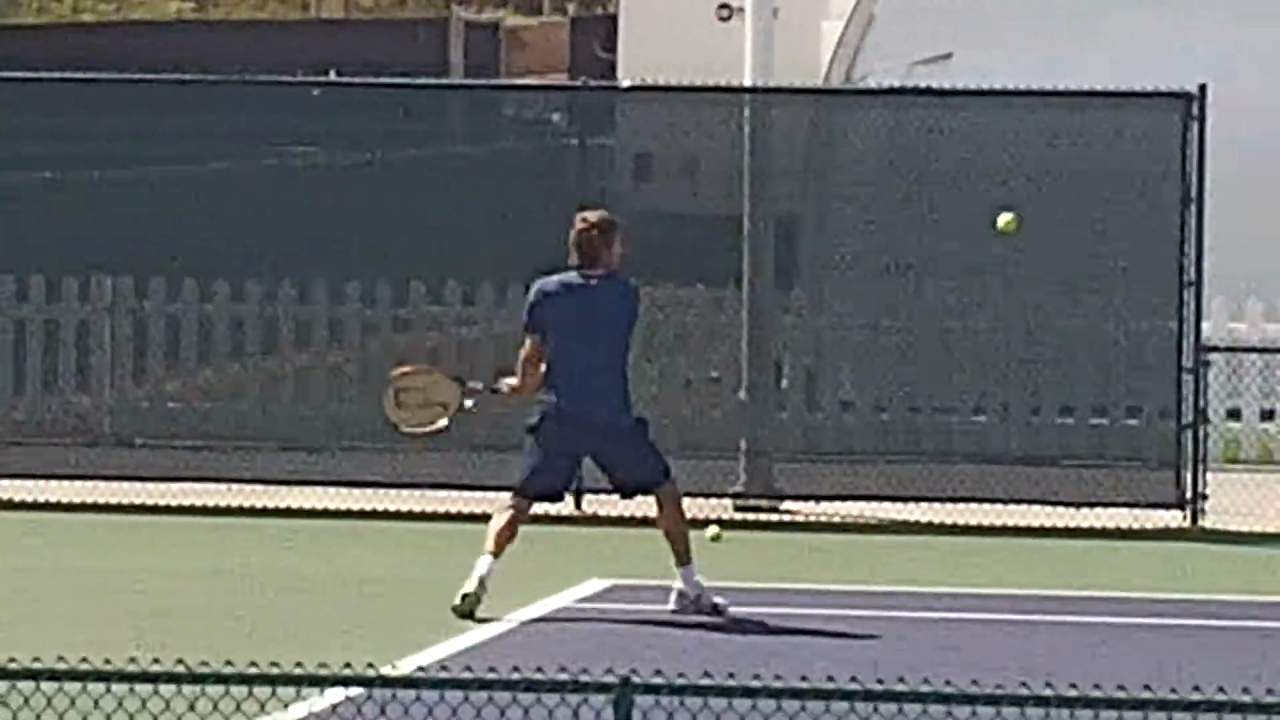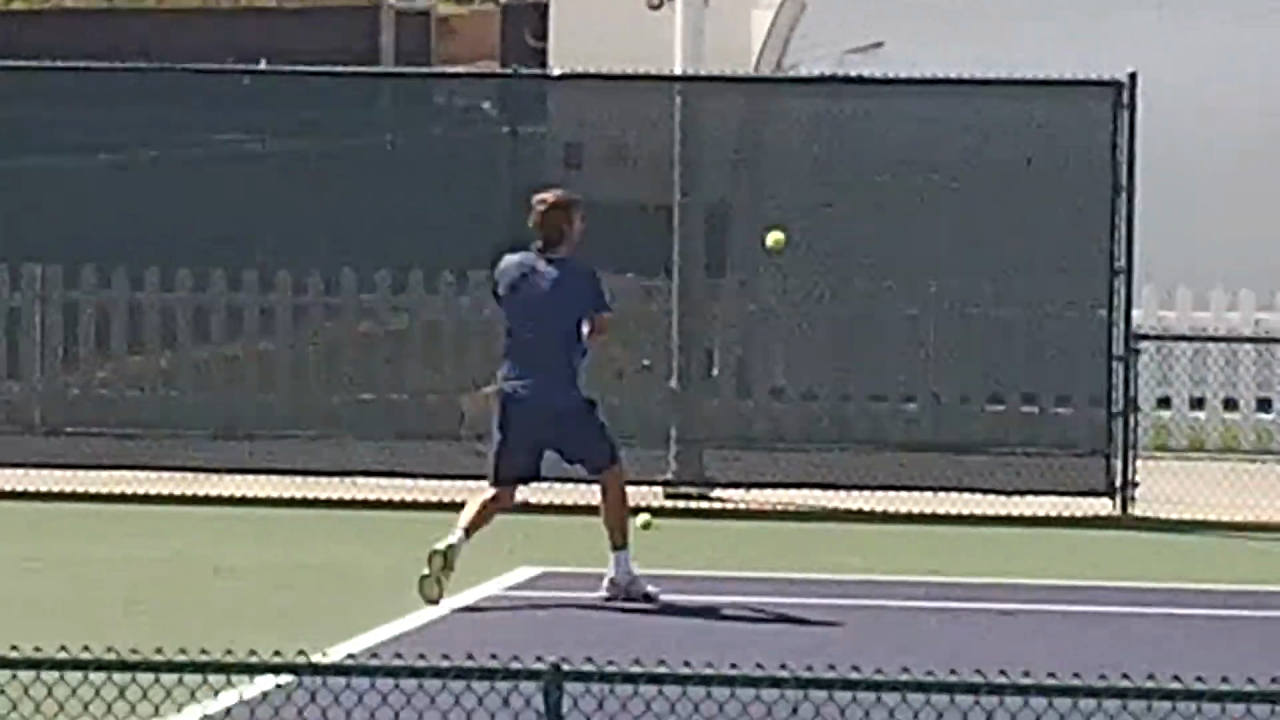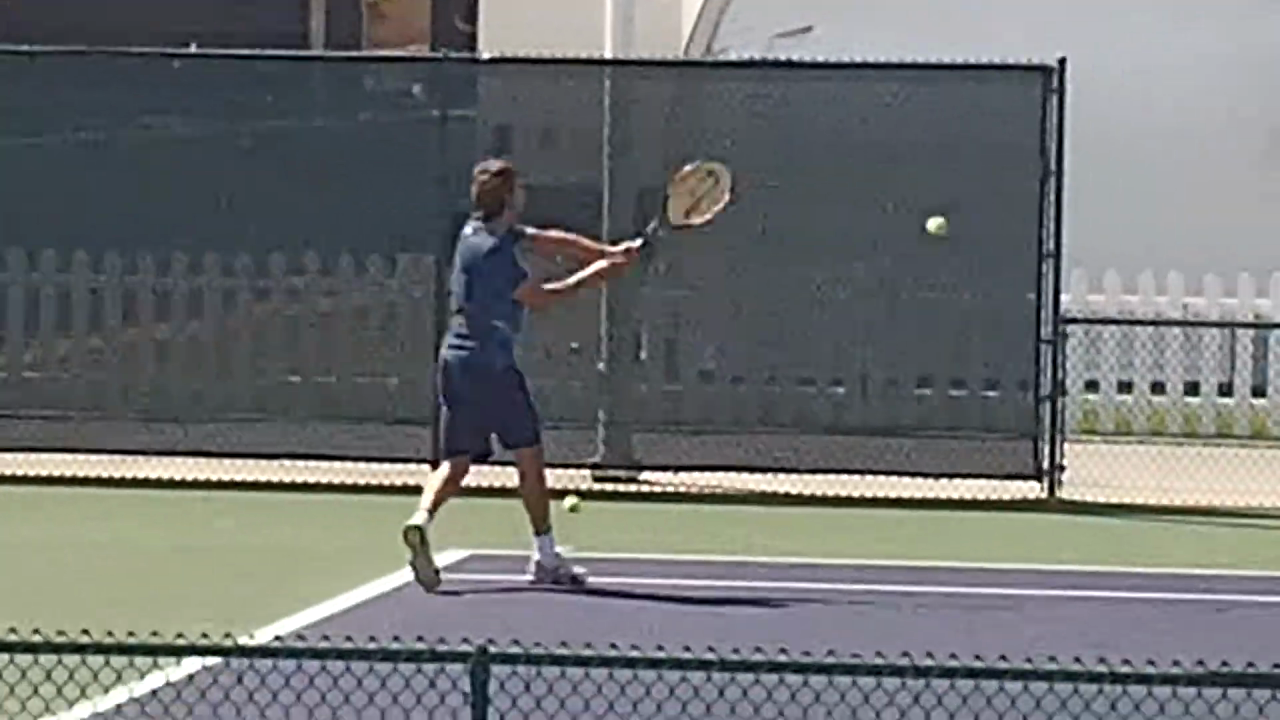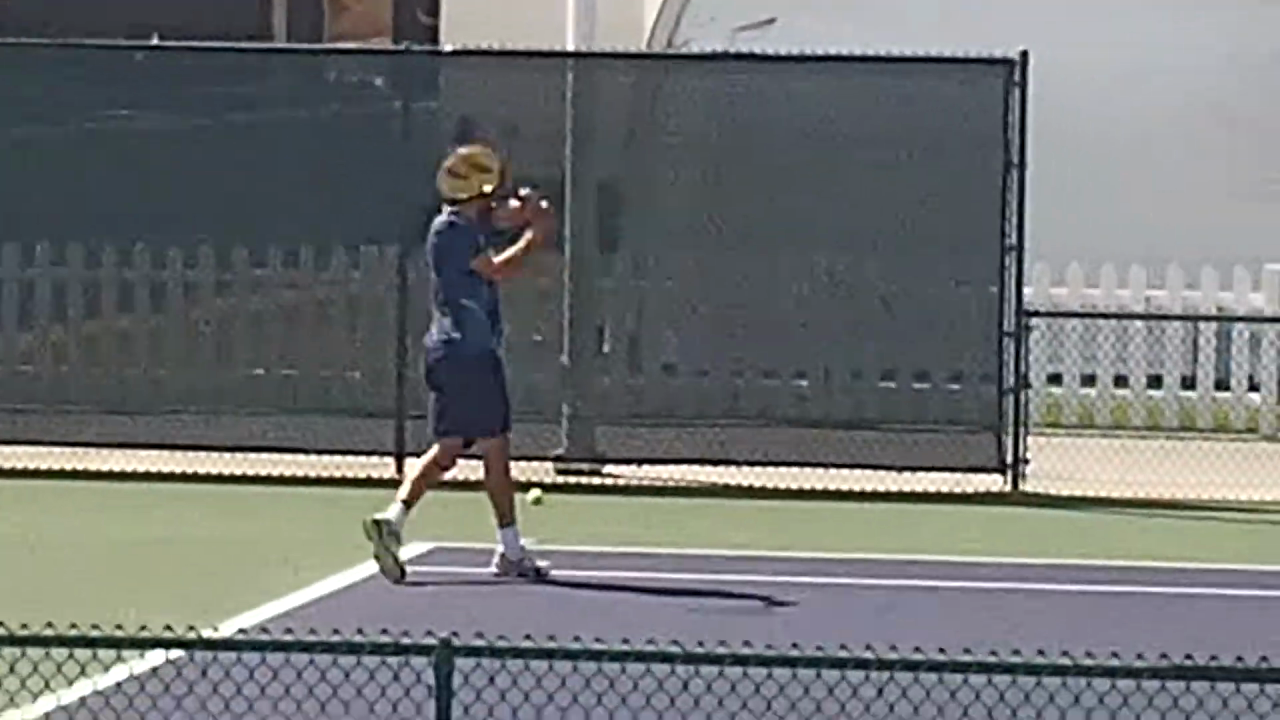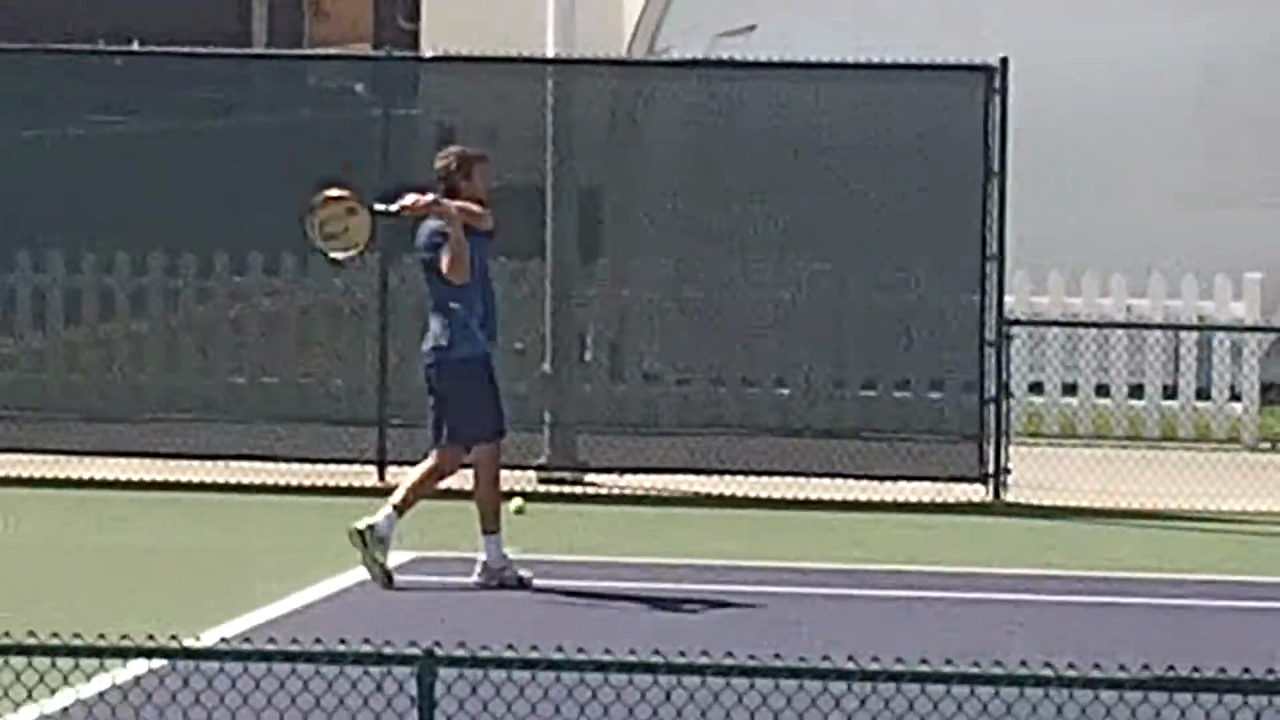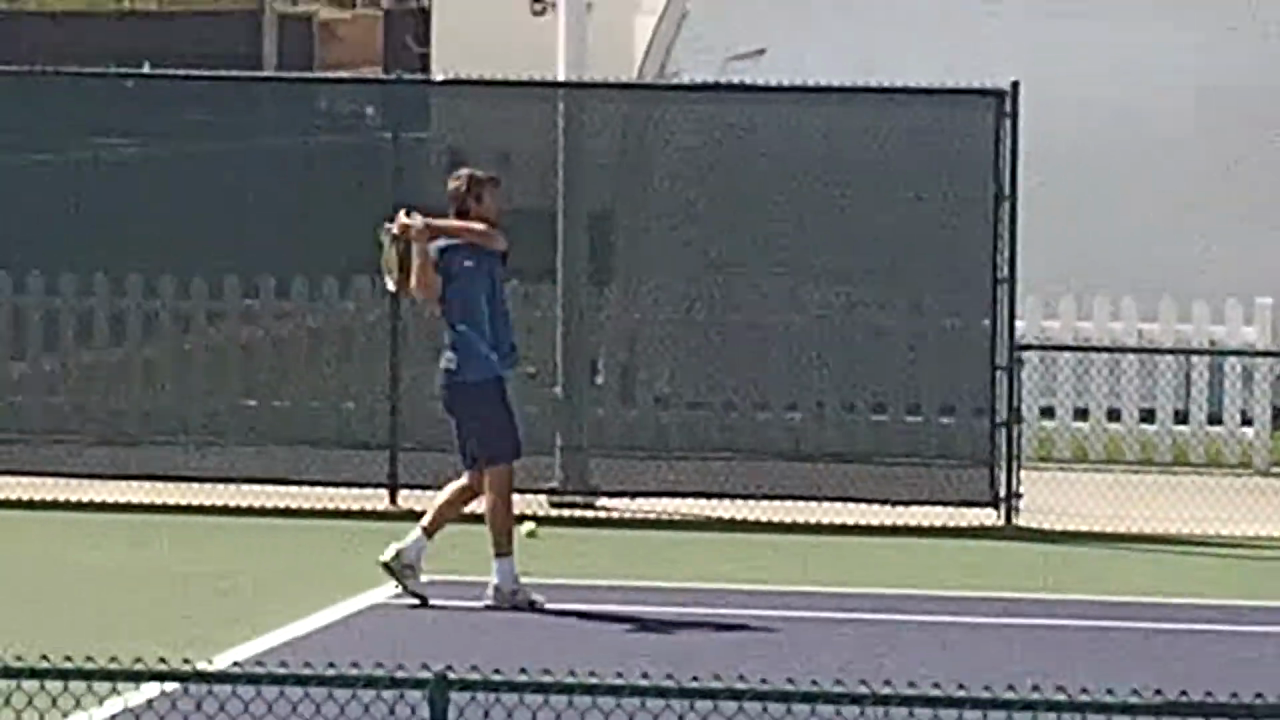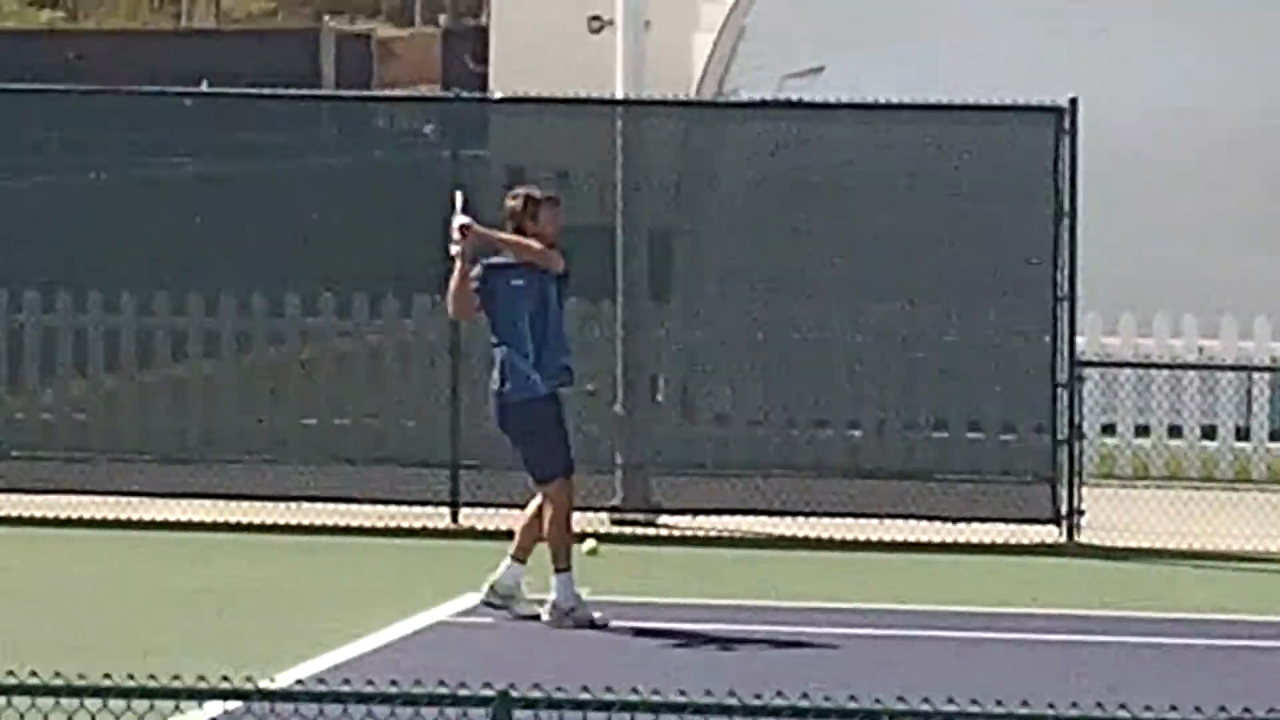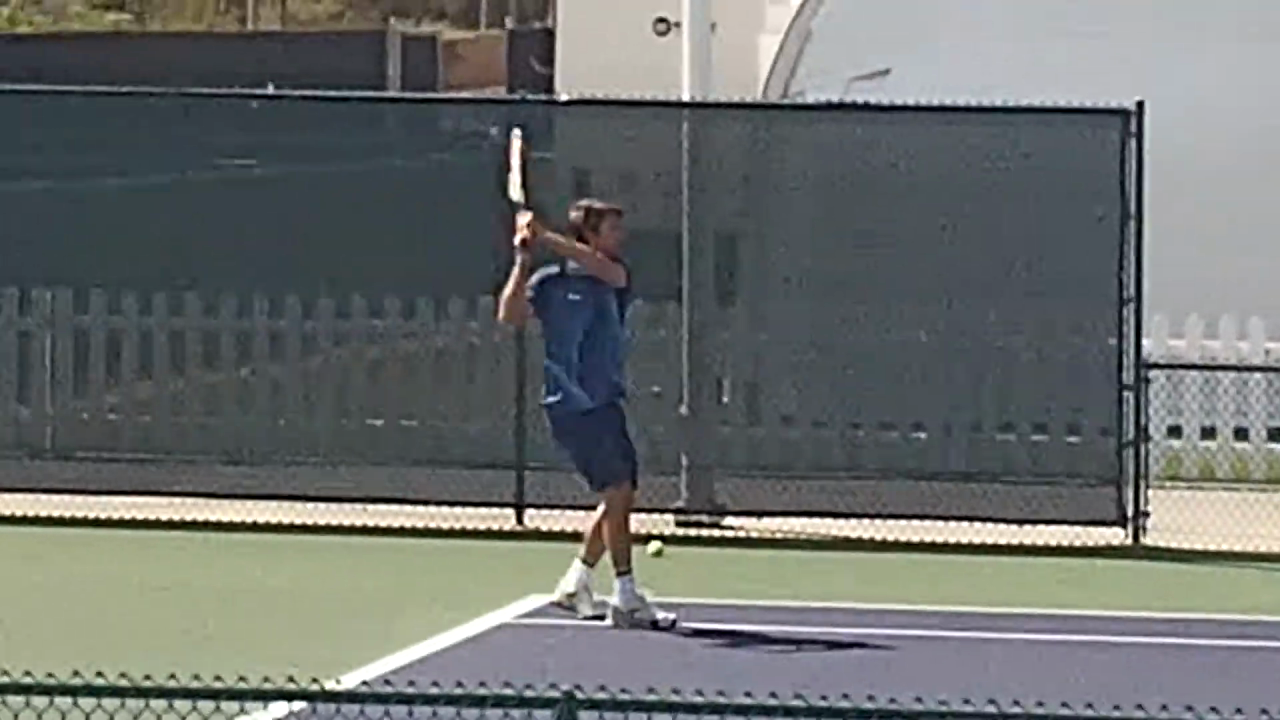
dt=0.1s
person 1, frame 1
left shoulder: (545, 291)
right shoulder: (627, 295)
left elbow: (531, 359)
left wrist: (521, 384)
left hip: (557, 417)
right hip: (612, 419)
left knee: (520, 503)
right knee: (665, 492)
left ankle: (478, 579)
right ankle: (689, 589)
person 1, frame 2
left shoulder: (510, 266)
right shoulder: (579, 281)
right elbow: (599, 329)
left hip: (514, 395)
right hip: (558, 402)
left knee: (501, 492)
right knee: (611, 476)
left ankle: (450, 547)
right ankle: (622, 576)
person 1, frame 3
left shoulder: (484, 232)
right shoulder: (492, 247)
left elbow: (549, 239)
right elbow: (540, 299)
left wrist: (608, 252)
right wrist: (598, 271)
left hip: (459, 364)
right hip: (494, 366)
left knee: (456, 462)
right knee: (529, 459)
left ankle: (422, 521)
right ankle: (546, 559)
person 1, frame 4
left shoulder: (479, 215)
right shoulder: (448, 228)
left elbow: (509, 214)
right elbow: (498, 269)
left wrist: (531, 210)
right wrist: (536, 234)
left hip: (455, 350)
right hip: (467, 352)
left knee: (446, 448)
right knee: (495, 447)
left ankle: (393, 518)
right ankle: (510, 552)
person 1, frame 5
left shoulder: (473, 222)
right shoulder: (434, 231)
left elbow: (483, 218)
right elbow: (459, 275)
left wrist: (444, 207)
right wrist: (452, 220)
left hip: (463, 353)
right hip: (460, 355)
left knee: (447, 457)
right knee: (487, 453)
left ankle: (380, 524)
right ankle: (492, 559)
person 1, frame 6
left shoulder: (491, 246)
right shoulder: (439, 252)
left elbow: (489, 237)
right elbow: (425, 292)
left wrist: (429, 224)
right wrist: (419, 241)
left hip: (486, 375)
right hip: (470, 376)
left knee: (477, 478)
right knee: (499, 474)
left ankle: (408, 551)
right ankle: (504, 583)
person 1, frame 7
left shoulder: (549, 266)
right shoulder: (493, 271)
left elbow: (544, 255)
right elbow: (461, 310)
left wrist: (484, 233)
right wrist: (464, 257)
left hip: (542, 393)
right hip: (522, 394)
left knee: (552, 493)
right knee: (558, 491)
left ankle: (506, 581)
right ankle: (564, 599)
person 1, frame 8
left shoulder: (616, 271)
right shoulder: (548, 281)
left elbow: (602, 271)
right elbow: (509, 316)
left wrist: (547, 236)
right wrist: (522, 262)
left hip: (606, 403)
right hip: (571, 406)
left knee: (621, 496)
right knee: (616, 494)
left ankle: (574, 585)
right ankle: (628, 601)
